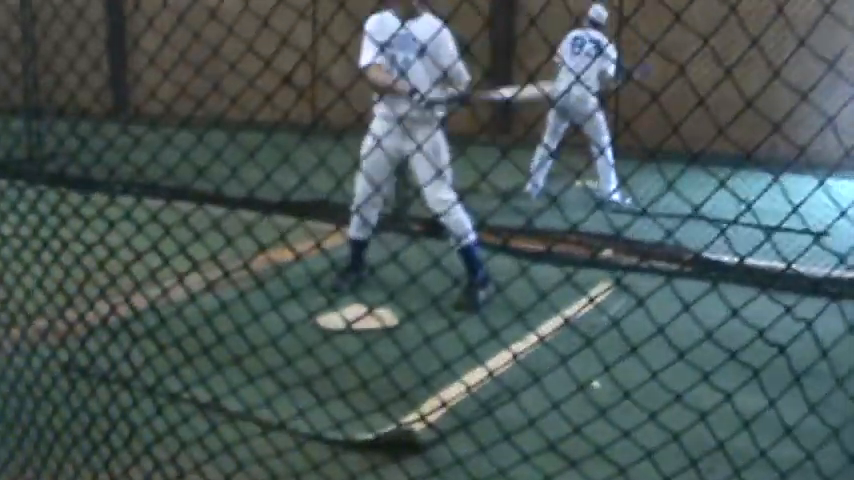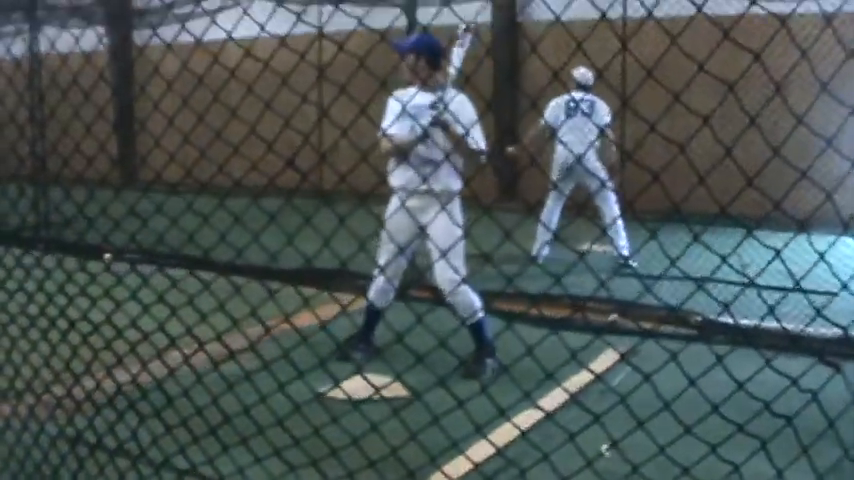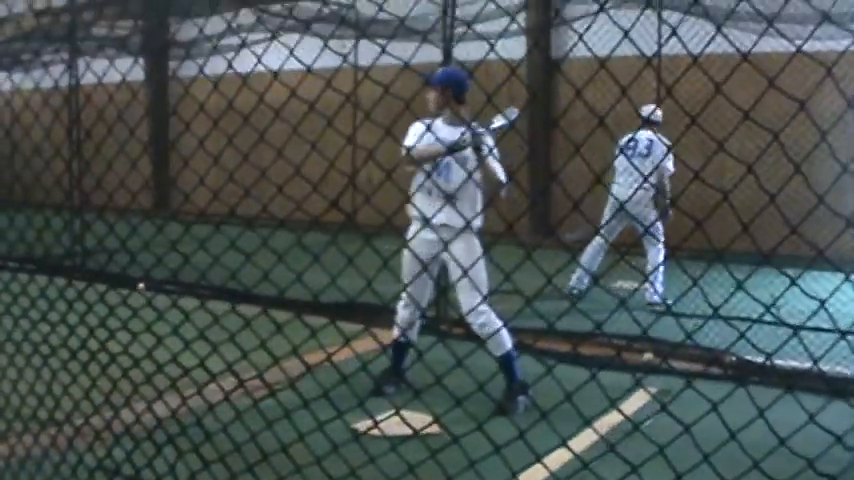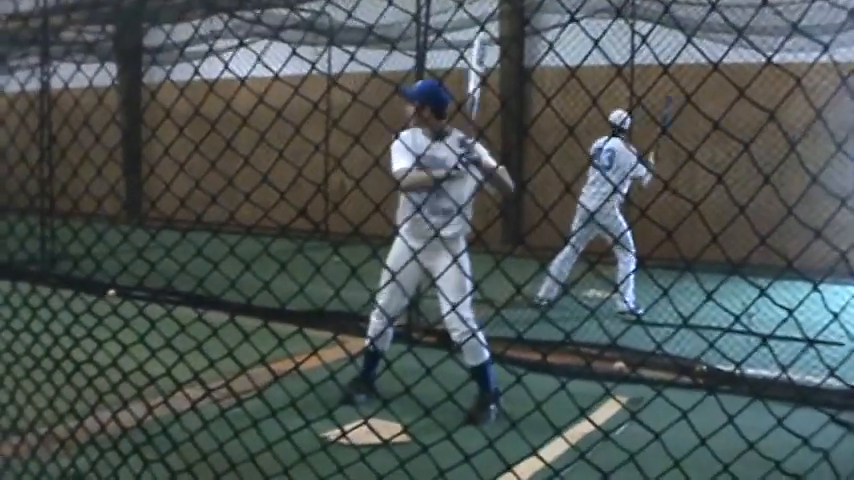
dt=0.5s
person 1, frame 1
left shoulder: (435, 29)
left elbow: (460, 81)
right elbow: (372, 72)
left wrist: (455, 90)
right wrist: (407, 89)
left hip: (424, 128)
right hip: (385, 123)
left knee: (442, 200)
right knee: (365, 196)
left ankle: (478, 277)
right ankle: (355, 265)
person 1, frame 2
left shoulder: (457, 102)
right shoulder: (398, 100)
left elbow: (477, 154)
right elbow: (387, 147)
left wrist: (447, 127)
right wrist: (419, 135)
left hip: (441, 202)
right hip: (403, 199)
left knee: (451, 280)
right knee: (386, 271)
left ankle: (485, 349)
right ankle: (365, 336)
person 1, frame 3
left shoulder: (480, 136)
right shoulder: (422, 127)
right elbow: (409, 155)
left wrist: (478, 151)
right wrist: (452, 145)
left hip: (462, 233)
right hip: (422, 229)
left knee: (478, 310)
right knee: (410, 303)
left ankle: (516, 384)
right ankle: (395, 370)
person 1, frame 4
left shoulder: (466, 145)
right shoulder: (405, 140)
left elbow: (508, 188)
right elbow: (405, 182)
left wrist: (481, 162)
right wrist: (447, 172)
left hip: (449, 244)
right hip: (409, 240)
left knee: (460, 321)
right knee: (384, 310)
left ankle: (489, 393)
right ankle: (366, 378)
person 2, frame 1
left shoulder: (570, 37)
right shoulder: (607, 46)
left elbow: (559, 61)
right elbow: (608, 81)
left hip: (561, 93)
right hip: (585, 98)
left knee: (550, 140)
right knee: (602, 144)
left ankle: (534, 185)
right ankle: (611, 192)
person 2, frame 2
left shoulder: (558, 102)
right shoulder: (600, 105)
left elbow: (541, 129)
right elbow: (607, 133)
left wrist: (518, 147)
right wrist: (614, 159)
left hip: (563, 157)
right hip: (588, 159)
left knee: (554, 202)
right knee: (609, 204)
left ankle: (539, 251)
right ankle: (622, 251)
person 2, frame 3
left shoulder: (625, 140)
right shoulder: (663, 144)
right elbow: (663, 178)
right wrist: (665, 205)
left hip: (617, 195)
right hip: (641, 199)
left knee: (602, 239)
right knee: (656, 244)
left ankle: (577, 284)
right ankle: (655, 294)
person 2, frame 4
left shoulder: (597, 145)
right shoulder: (627, 151)
right elbow: (645, 179)
right wrist: (649, 166)
left hip: (586, 205)
right hip: (607, 209)
left knee: (571, 249)
right knee: (627, 254)
left ankle: (546, 294)
right ankle: (626, 303)
